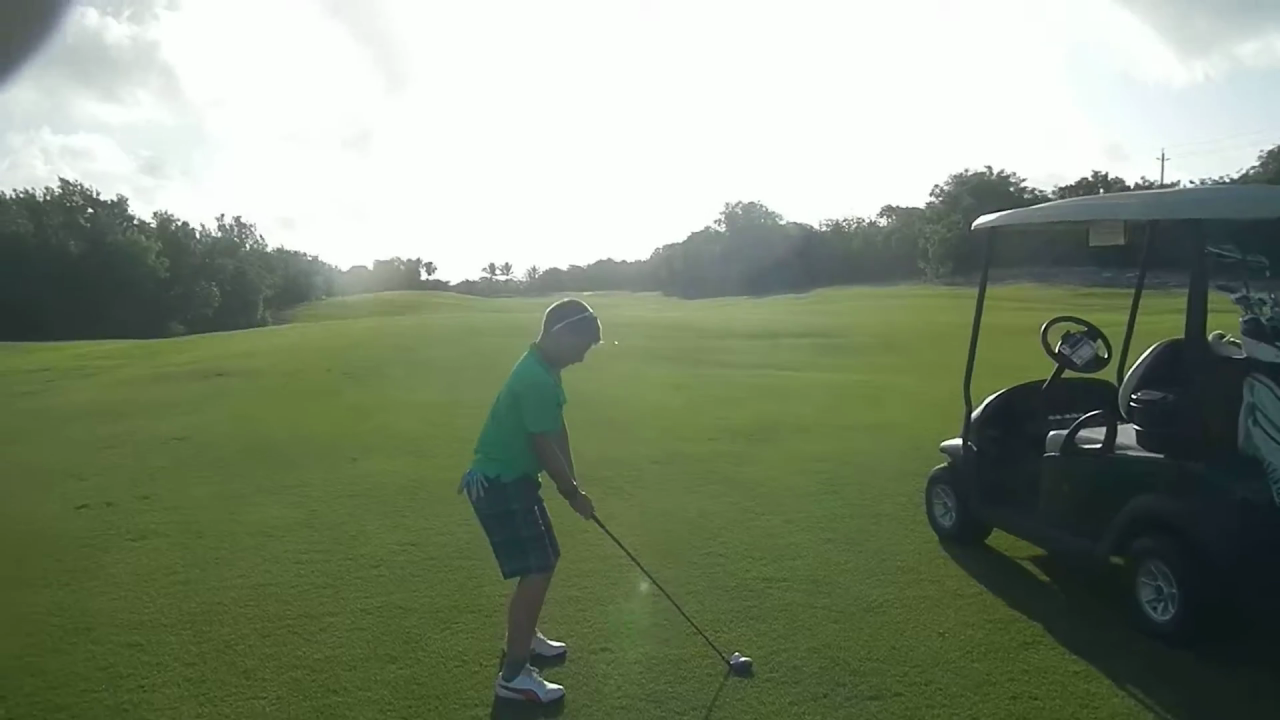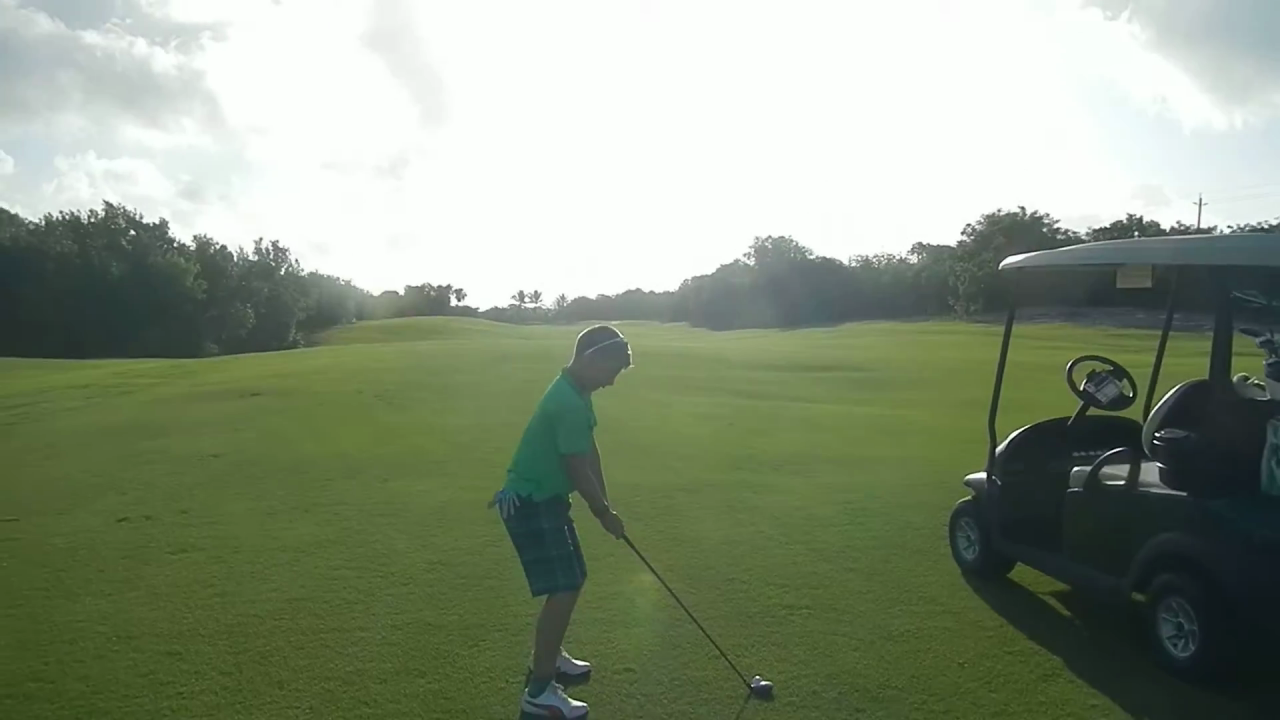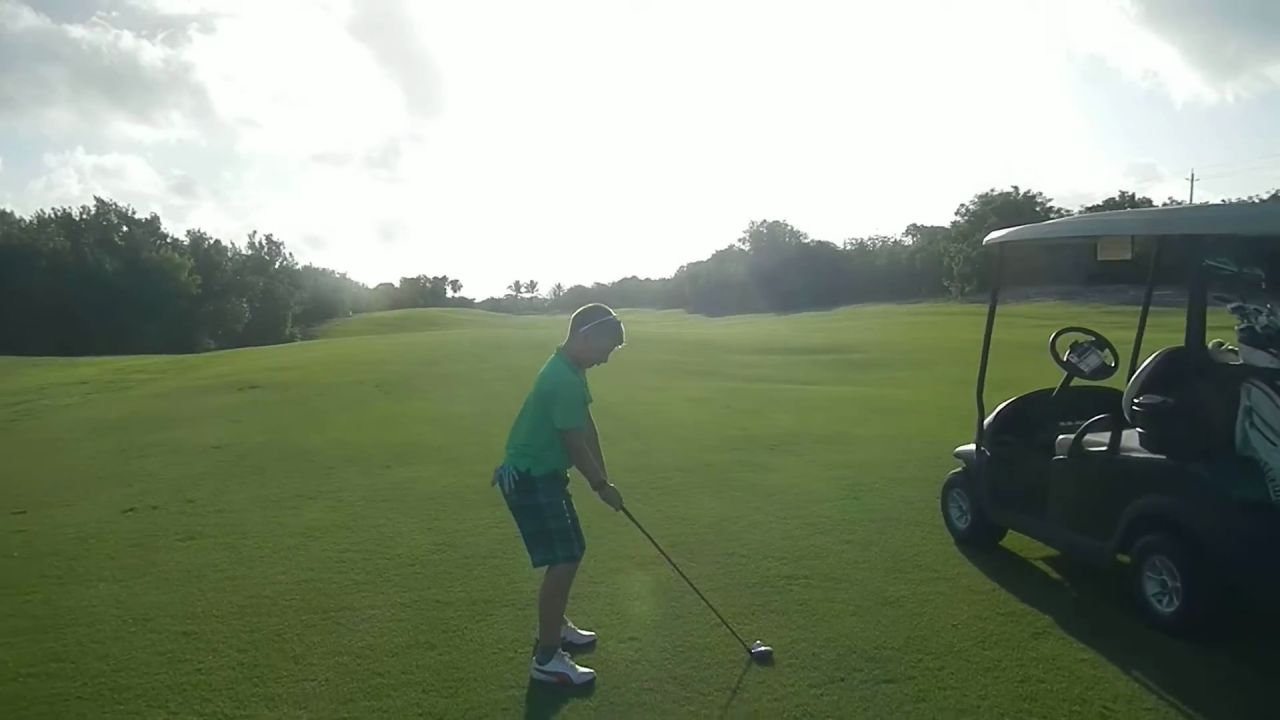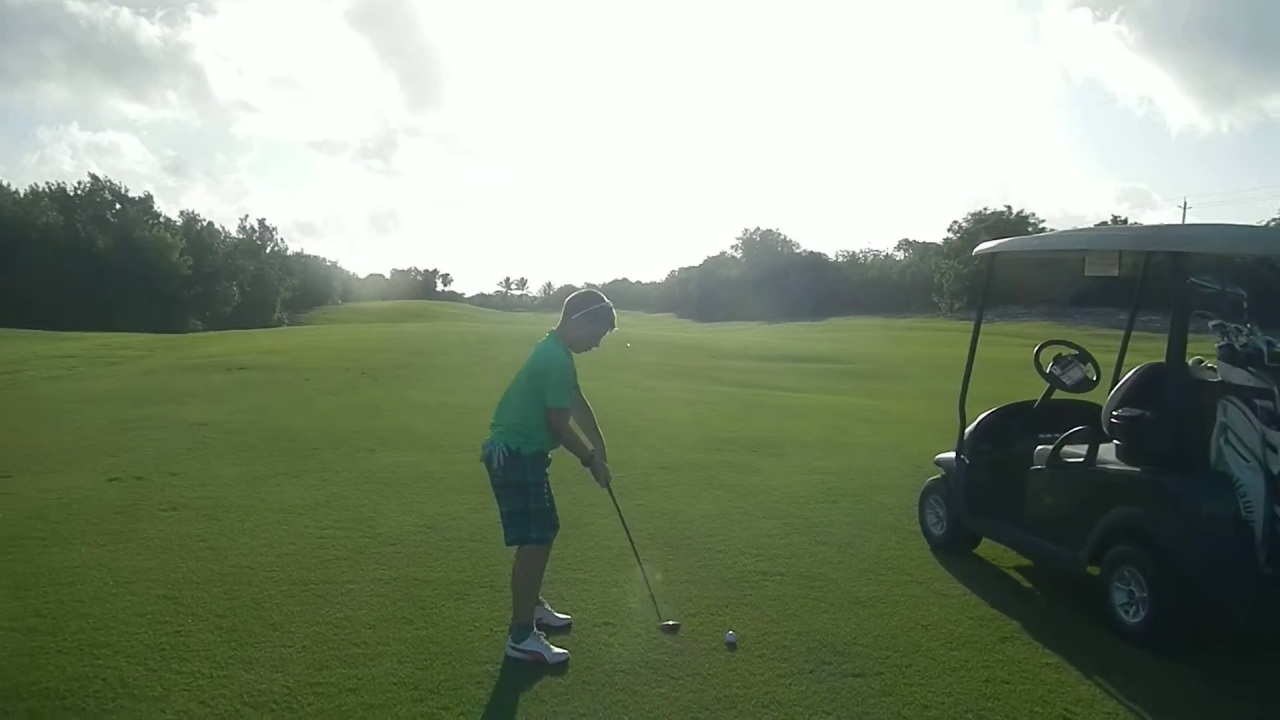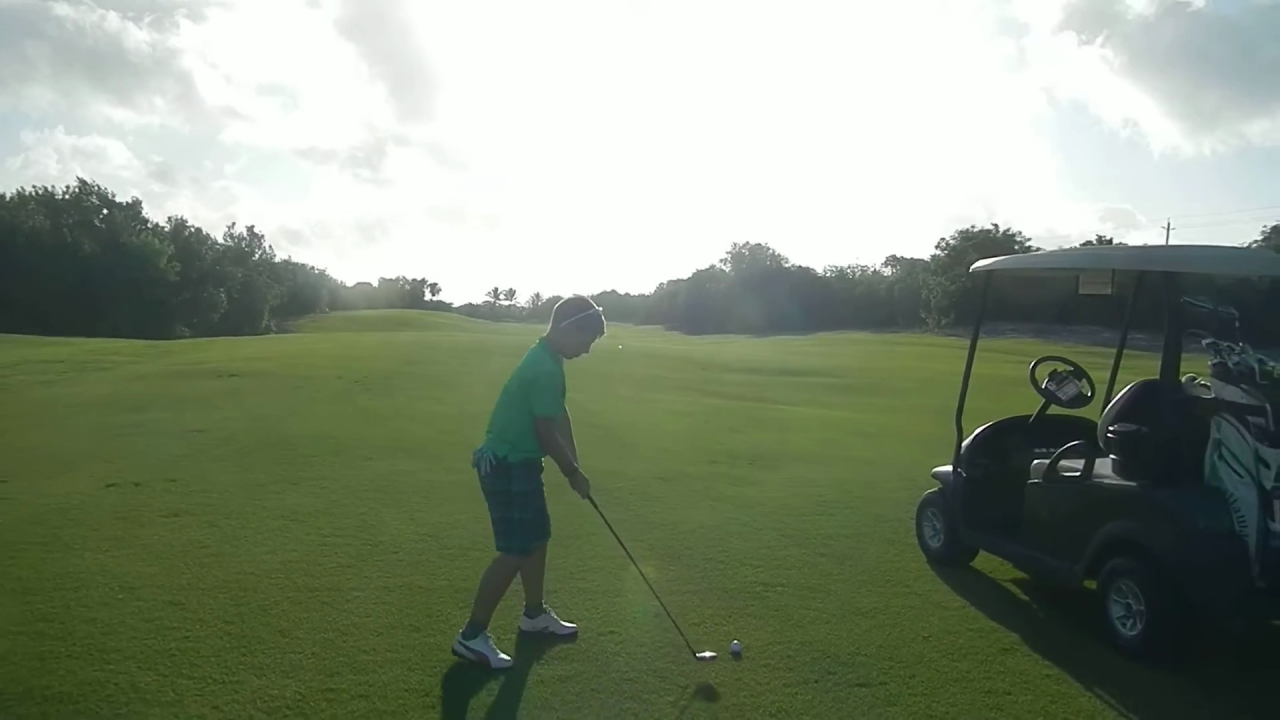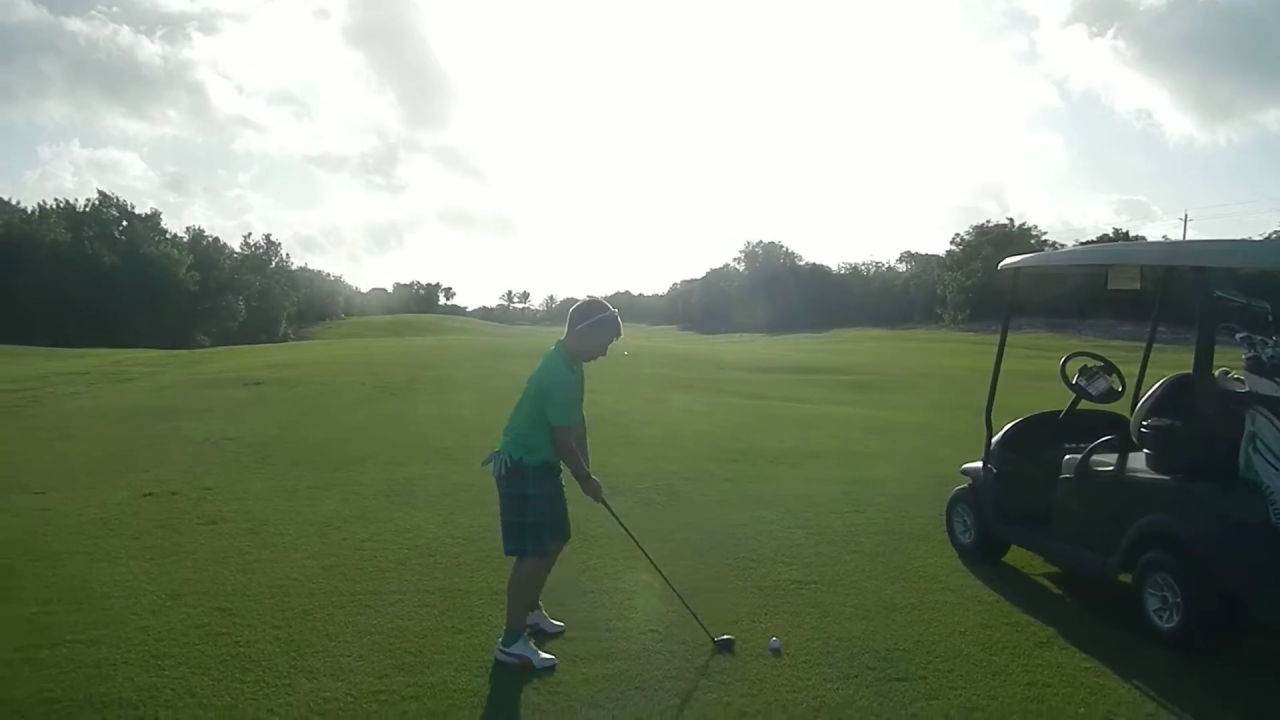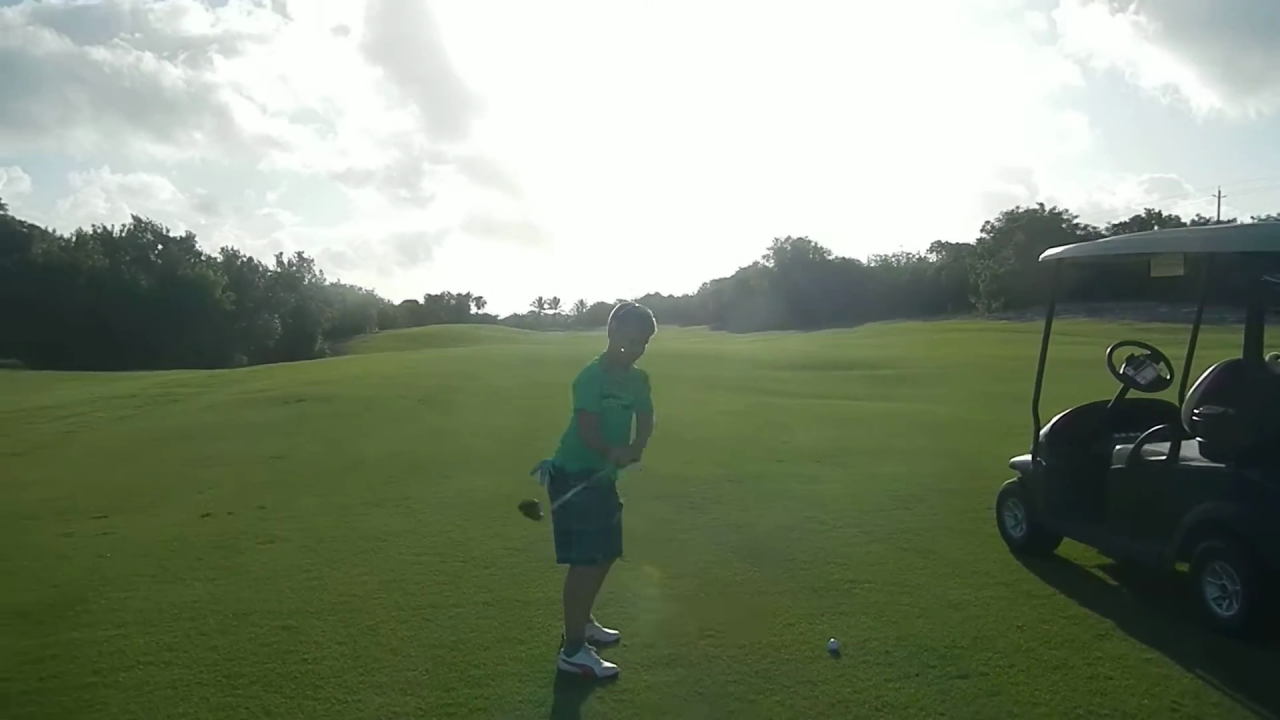
dt=0.3s
person 1, frame 1
left shoulder: (544, 370)
right shoulder: (534, 380)
left elbow: (558, 430)
right elbow: (544, 446)
left wrist: (573, 483)
right wrist: (572, 493)
left hip: (514, 478)
right hip: (498, 484)
left knee: (545, 559)
right knee: (535, 570)
left ankle: (524, 635)
right ankle: (513, 674)
person 1, frame 2
left shoulder: (576, 393)
right shoulder: (567, 403)
left elbow: (590, 452)
right elbow: (577, 467)
left wrist: (605, 504)
right wrist: (604, 513)
left hip: (545, 497)
right hip: (530, 504)
left knee: (573, 580)
right knee: (563, 590)
left ankle: (549, 654)
person 1, frame 3
left shoulder: (571, 371)
right shoulder: (561, 379)
left elbow: (586, 425)
right elbow: (573, 443)
left wrist: (602, 476)
right wrist: (601, 485)
left hip: (543, 473)
right hip: (529, 478)
left knee: (570, 552)
right knee: (562, 561)
left ankle: (554, 624)
right ankle: (546, 657)
person 1, frame 4
left shoulder: (557, 353)
right shoulder: (555, 360)
left elbow: (579, 405)
right elbow: (559, 423)
left wrist: (601, 451)
right wrist: (590, 460)
left hip: (524, 453)
right hip: (515, 457)
left knee: (544, 534)
right knee: (533, 542)
left ankle: (532, 605)
right ankle: (522, 635)
person 1, frame 5
left shoulder: (547, 360)
right shoulder: (545, 370)
left elbow: (561, 418)
right elbow: (547, 431)
left wrist: (574, 464)
right wrist: (572, 472)
left hip: (520, 461)
right hip: (508, 465)
left knee: (536, 539)
right knee: (515, 550)
left ankle: (536, 613)
right ankle: (472, 635)
person 1, frame 6
left shoulder: (568, 365)
right shoulder: (560, 377)
left elbow: (577, 421)
right elbow: (563, 439)
left wrist: (586, 465)
right wrist: (585, 479)
left hip: (539, 464)
right hip: (524, 468)
left knee: (554, 540)
right knee: (532, 553)
left ankle: (531, 611)
right ankle: (512, 641)
person 1, frame 7
left shoulder: (639, 379)
right shoulder: (591, 375)
left elbow: (645, 419)
right elbow: (585, 430)
left wrist: (634, 449)
right wrist: (611, 452)
left hip: (603, 478)
right hip: (574, 475)
left knee: (603, 556)
right knee: (583, 561)
left ankle: (583, 622)
right ankle: (573, 649)
